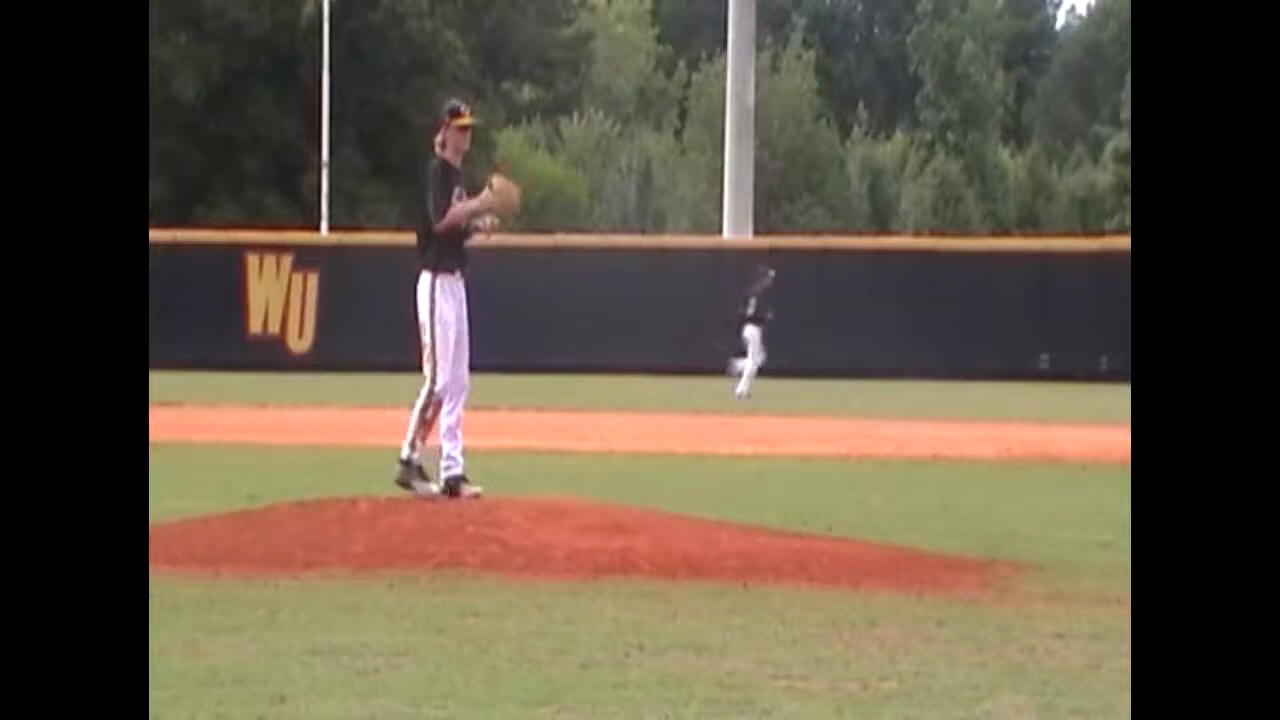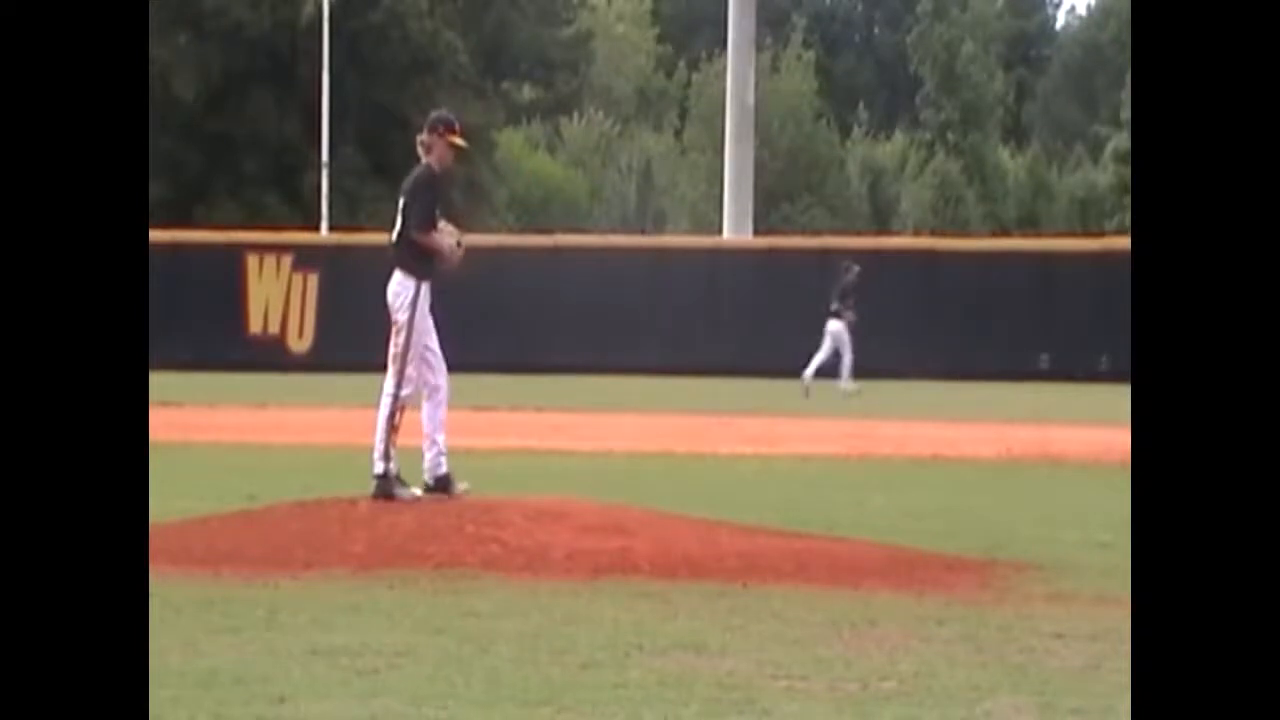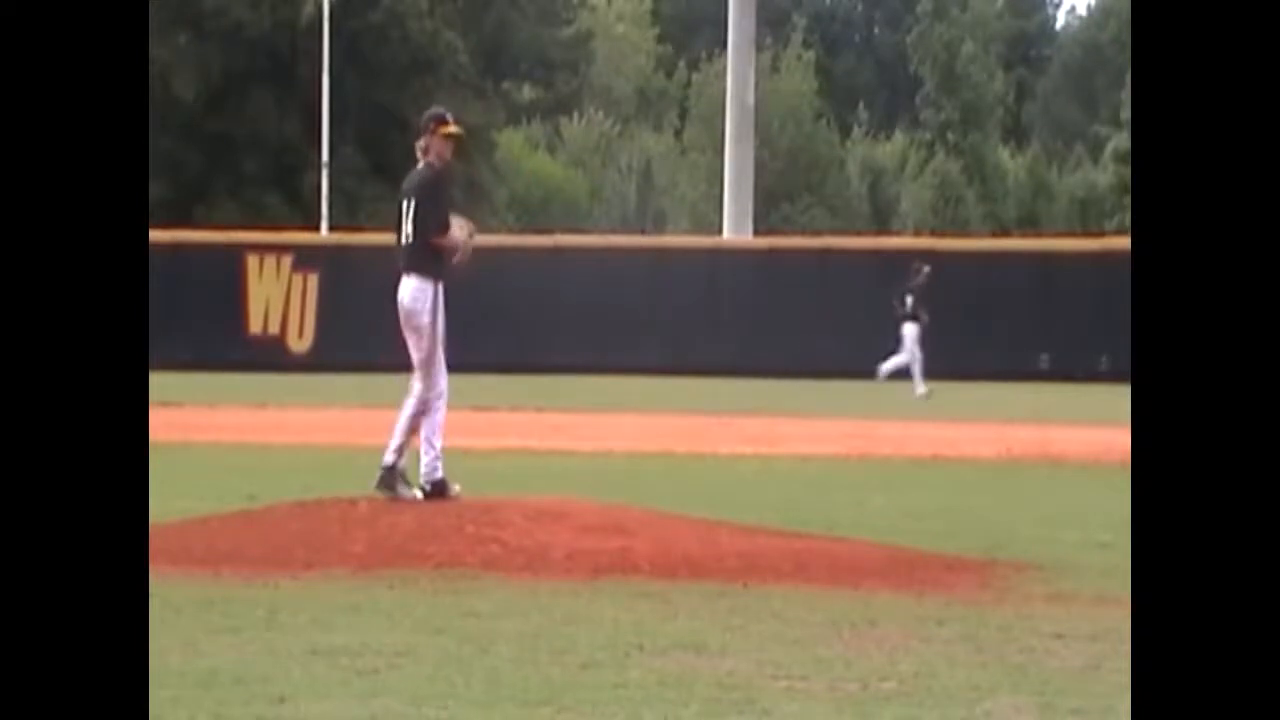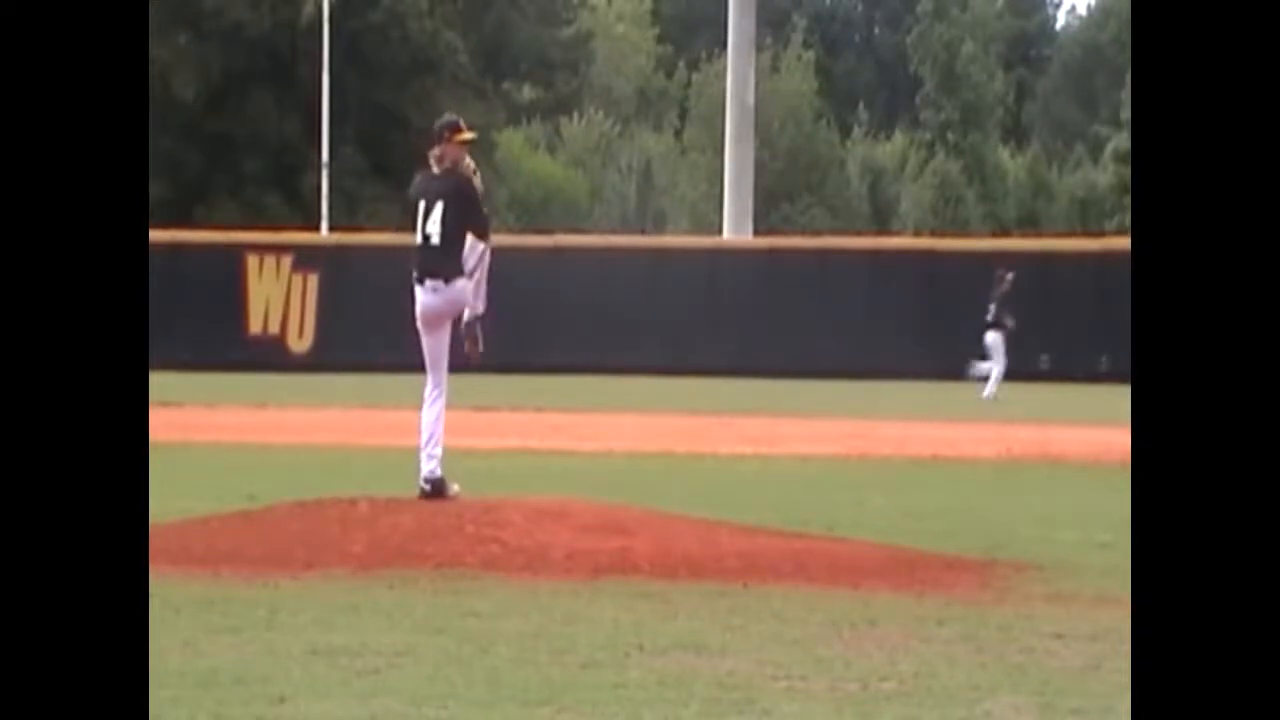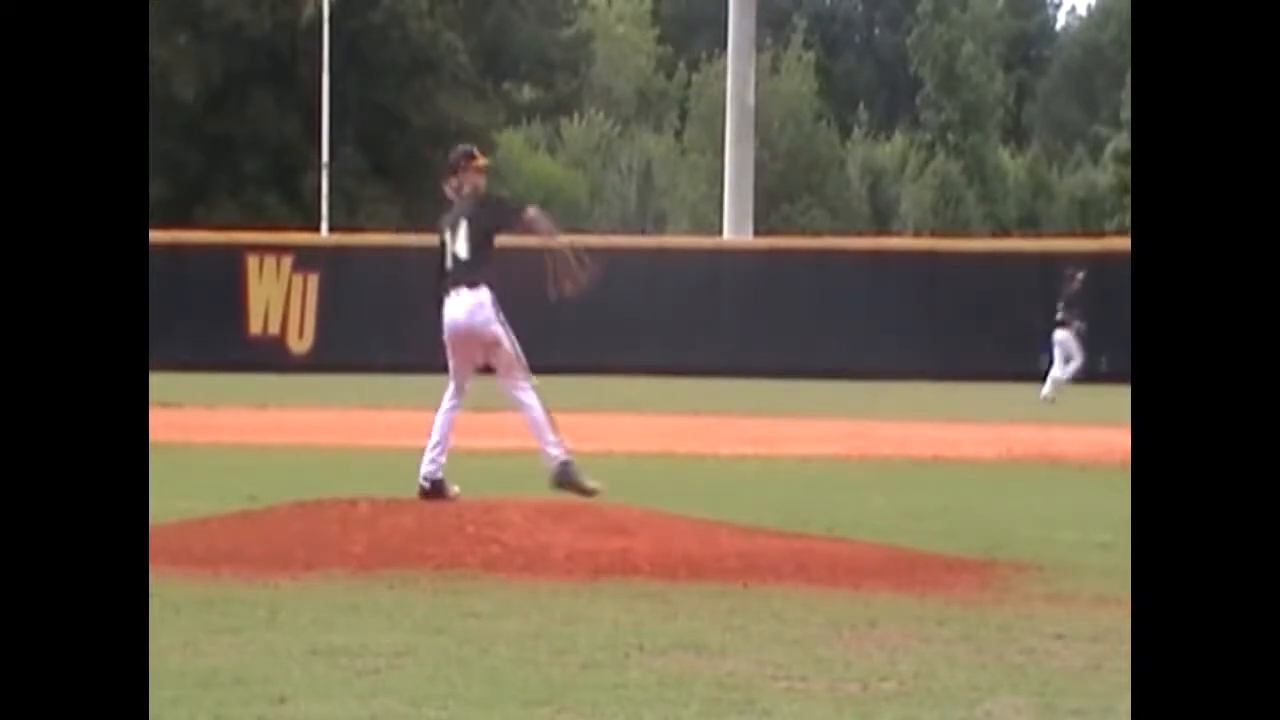
dt=0.5s
person 1, frame 1
left shoulder: (457, 173)
right shoulder: (437, 170)
right elbow: (439, 220)
left wrist: (478, 221)
right wrist: (477, 203)
left hip: (456, 282)
right hip: (437, 283)
left knee: (458, 381)
right knee: (439, 378)
left ankle: (452, 472)
right ankle: (410, 459)
person 1, frame 2
left shoulder: (420, 177)
right shoulder: (427, 178)
right elbow: (418, 232)
left wrist: (441, 236)
right wrist: (445, 249)
left hip: (413, 286)
right hip: (410, 287)
left knee: (435, 380)
right knee: (400, 382)
left ankle: (437, 471)
right ankle: (384, 473)
person 1, frame 3
left shoulder: (412, 180)
right shoulder: (435, 178)
right elbow: (437, 236)
left wrist: (447, 240)
right wrist: (457, 243)
left hip: (407, 286)
right hip: (425, 288)
left knee: (432, 382)
right knee: (428, 384)
left ankle: (431, 475)
right ankle: (392, 467)
person 1, frame 4
left shoulder: (418, 183)
right shoulder: (460, 183)
right elbow: (484, 232)
right wrist: (475, 190)
left hip: (423, 294)
right hip: (453, 288)
left knee: (435, 384)
right knee: (481, 246)
left ankle: (430, 475)
right ankle: (472, 324)
person 1, frame 5
left shoulder: (447, 222)
right shoulder: (483, 204)
right elbow: (526, 216)
right wrist: (552, 234)
left hip: (451, 310)
right hip: (478, 304)
left knee: (454, 393)
right knee: (522, 386)
left ankle: (431, 477)
right ankle: (560, 463)
